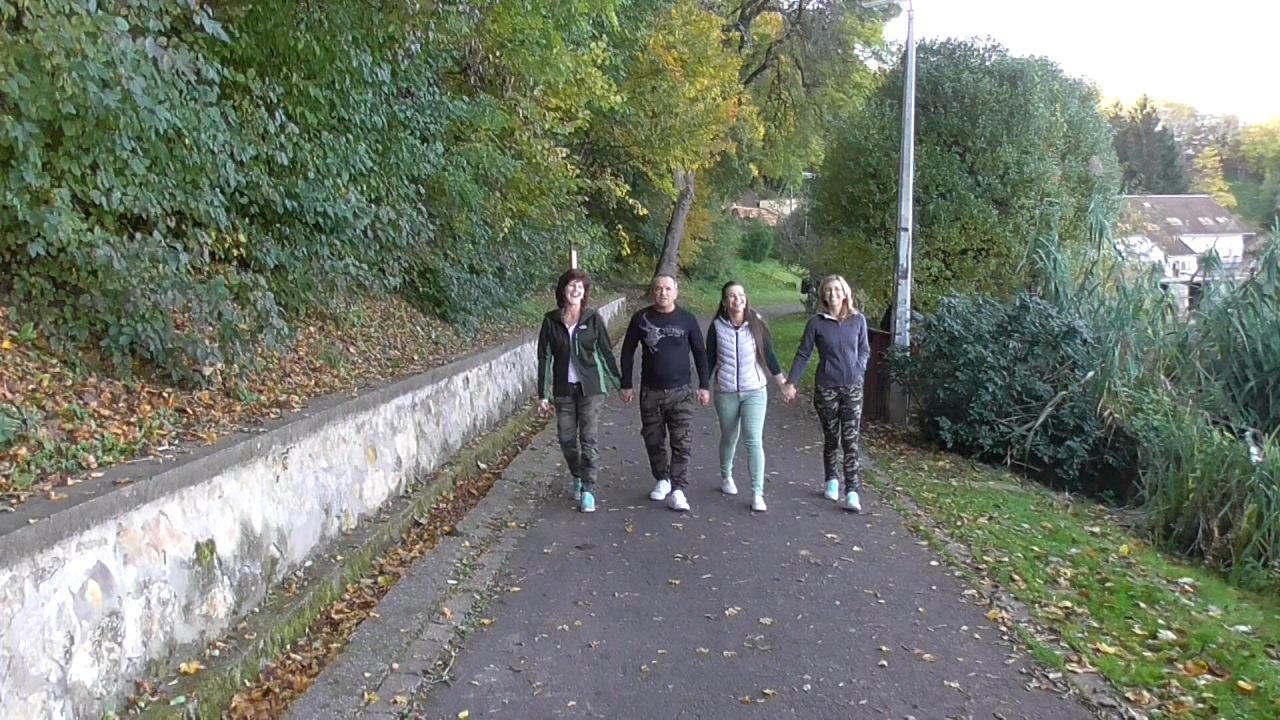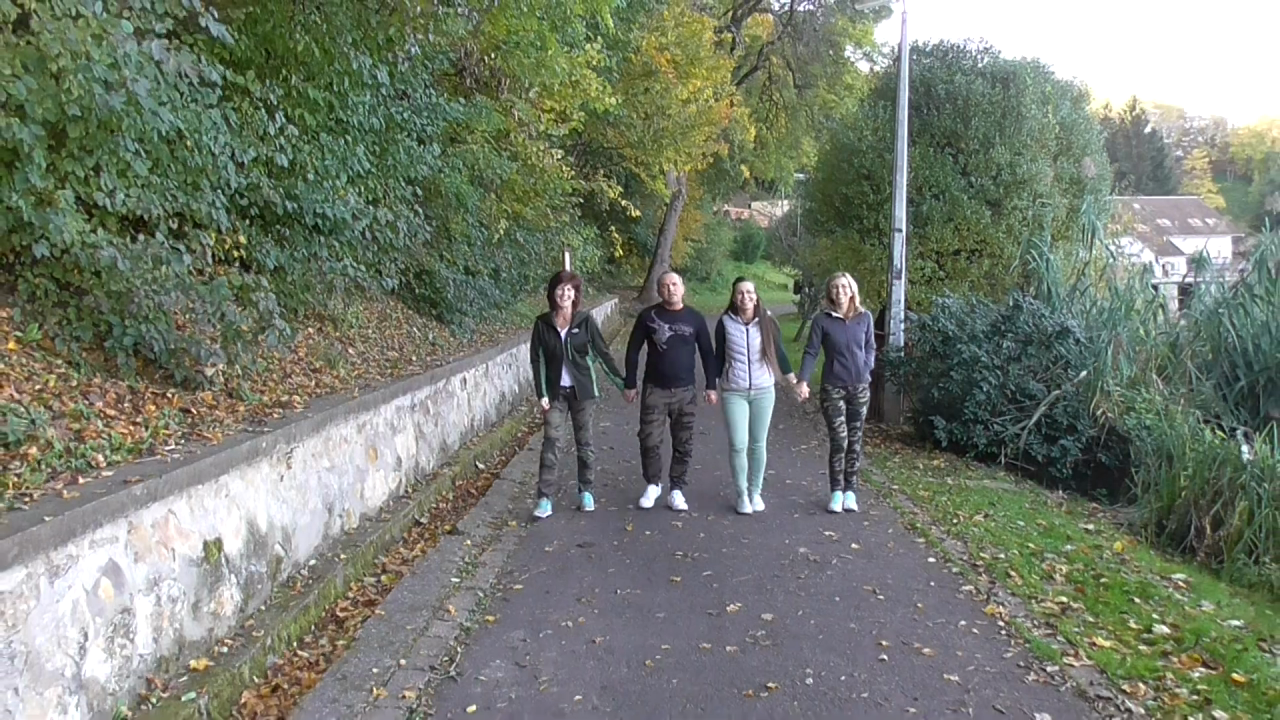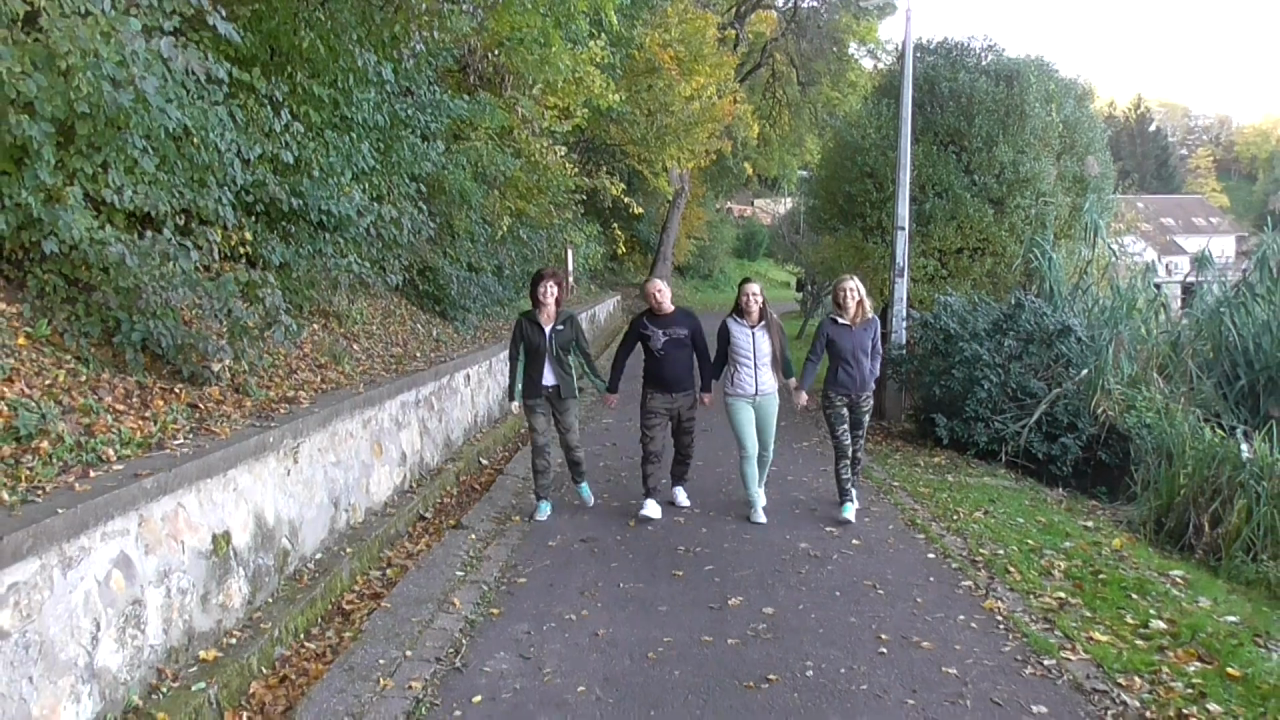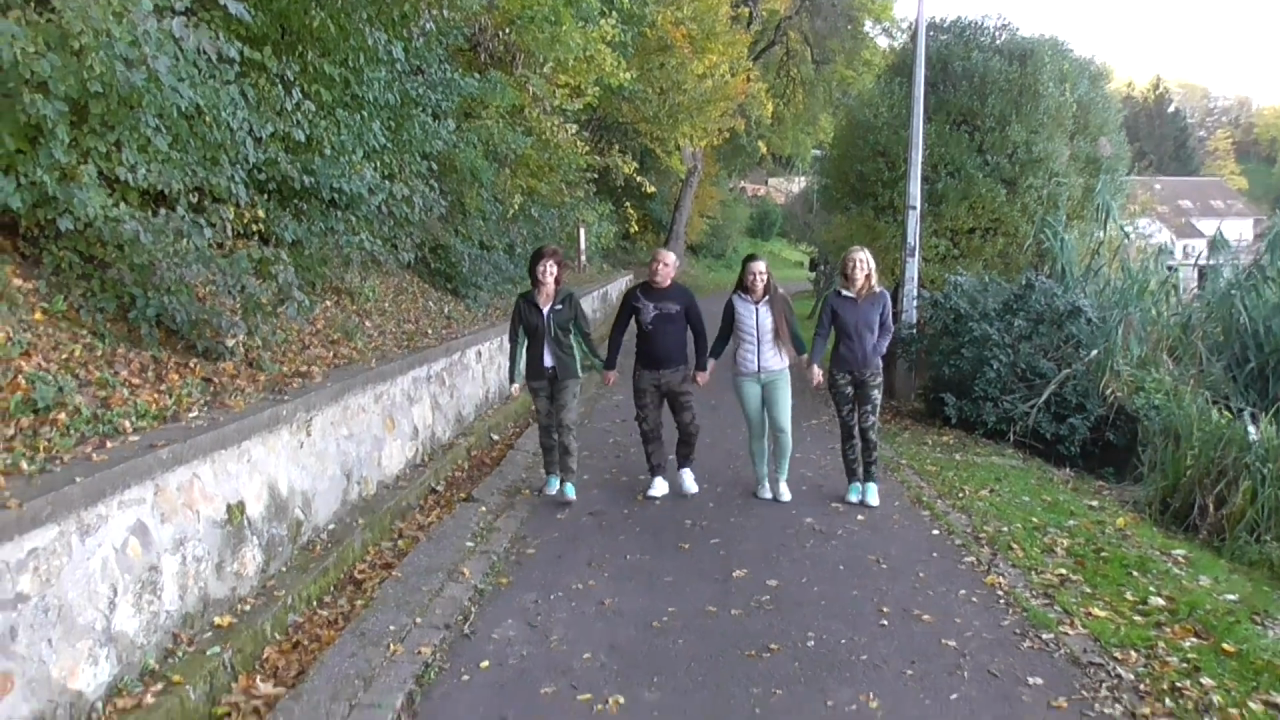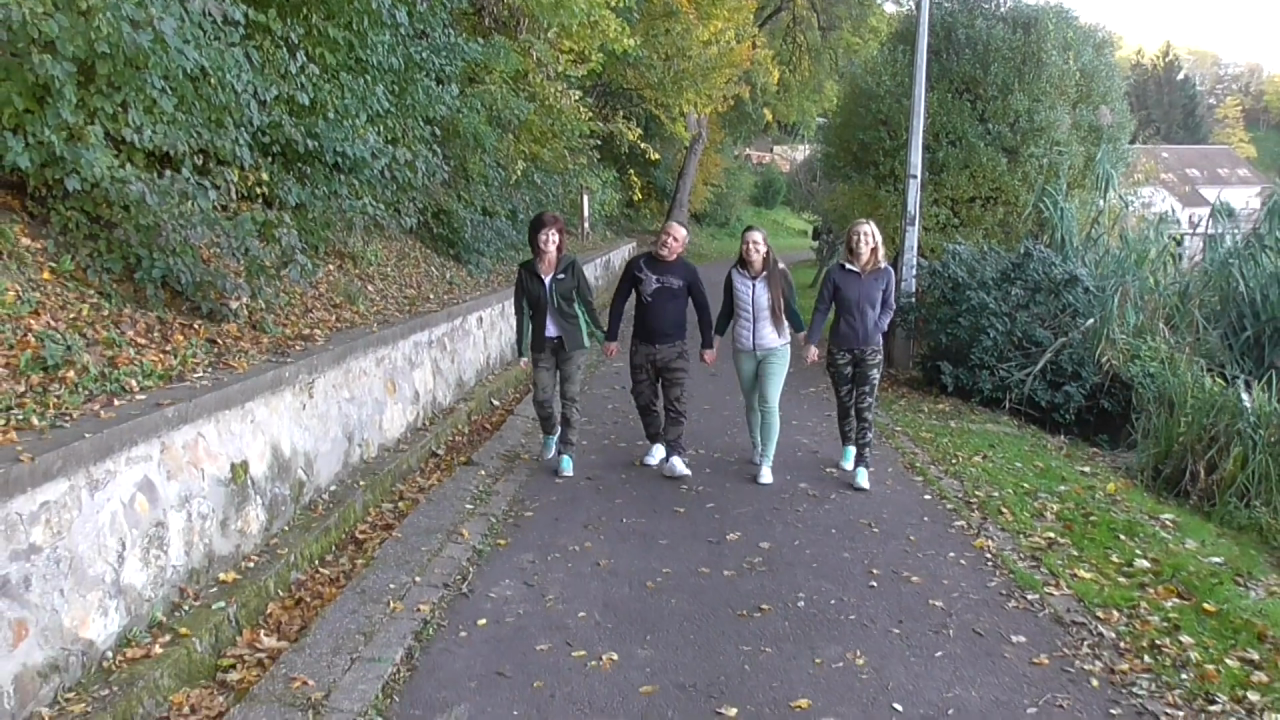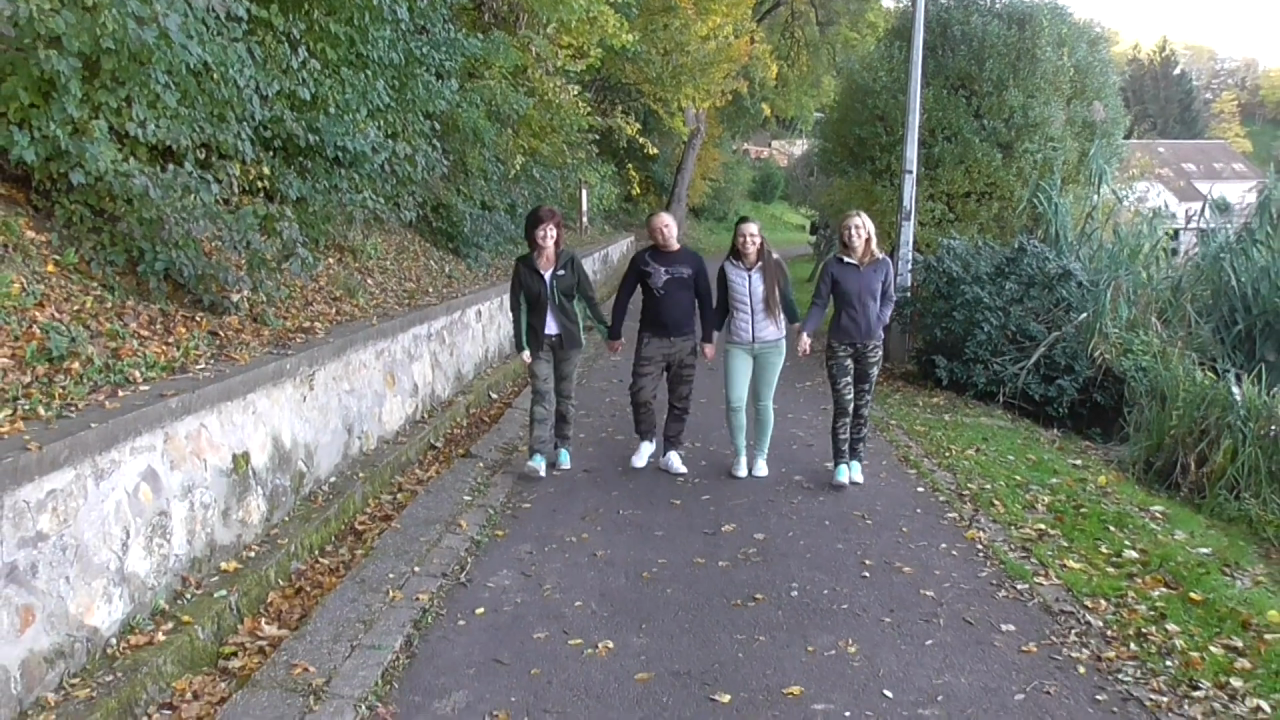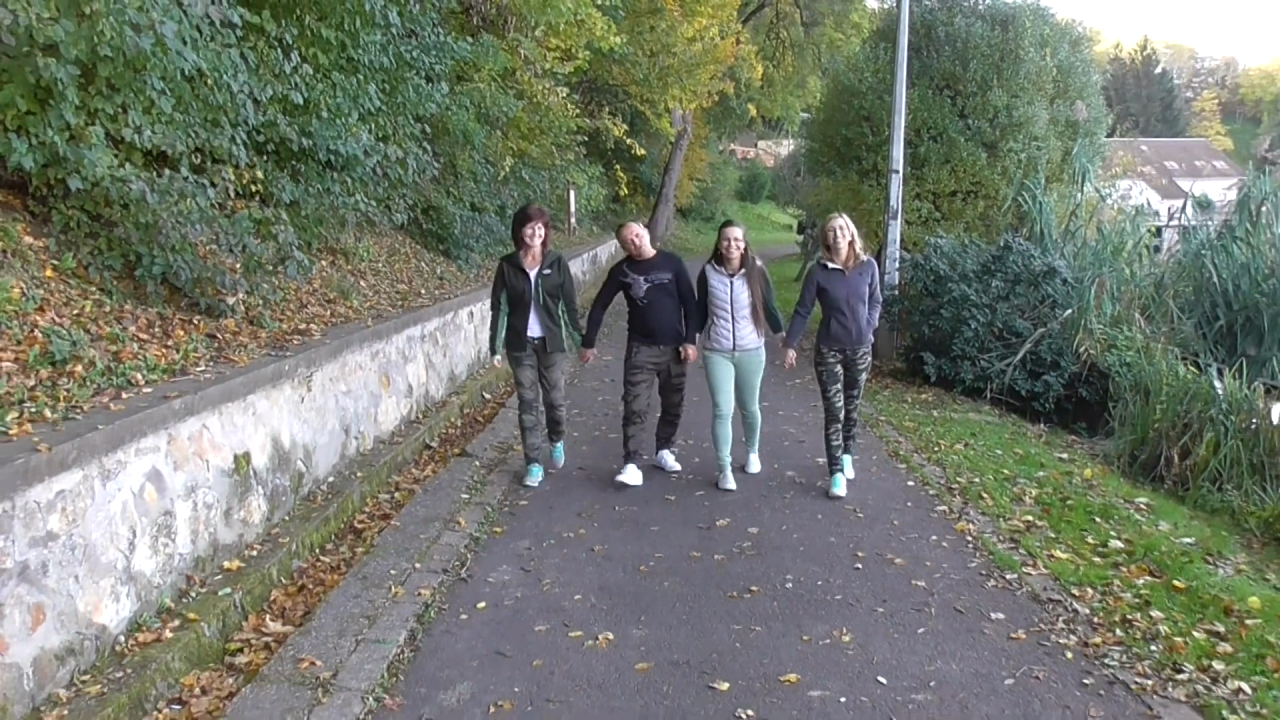
dt=0.4s
person 1, frame 1
left shoulder: (593, 319)
right shoulder: (551, 321)
left elbow: (606, 353)
right elbow: (545, 357)
left wrist: (619, 384)
right wrist: (543, 393)
left hip: (591, 388)
right hip: (563, 389)
left knee: (588, 439)
right knee: (567, 439)
left ankle: (587, 491)
right ankle: (578, 476)
person 1, frame 2
left shoulder: (585, 321)
right shoulder: (542, 324)
left elbow: (602, 353)
right elbow: (537, 360)
left wrist: (622, 383)
right wrist: (542, 393)
left hip: (582, 390)
right hip: (555, 392)
left knee: (584, 442)
right knee: (551, 442)
left ankle: (585, 491)
right ankle: (545, 500)
person 1, frame 3
left shoulder: (569, 320)
right shoulder: (525, 322)
left elbow: (584, 355)
right elbow: (516, 359)
left wrist: (602, 386)
right wrist: (513, 394)
left hip: (564, 391)
right hip: (535, 393)
left knee: (571, 442)
right knee: (540, 446)
left ankle: (581, 482)
right ankle: (543, 500)
person 1, frame 4
left shoulder: (569, 299)
right shoulder: (524, 302)
left elbow: (583, 334)
right elbow: (516, 340)
left wrist: (601, 364)
right wrist: (513, 377)
left hip: (567, 372)
right hip: (538, 374)
left knee: (566, 425)
right knee: (546, 427)
left ankle: (568, 483)
right ankle: (552, 474)
person 1, frame 5
left shoulder: (571, 266)
right shoulder: (526, 271)
left elbow: (587, 303)
right elbow: (522, 312)
left wrist: (603, 336)
right wrist: (522, 349)
left hip: (571, 342)
right hip: (542, 344)
left knee: (570, 398)
right knee: (542, 398)
left ankle: (566, 453)
right ankle: (551, 433)
person 1, frame 6
left shoulder: (570, 262)
right shoulder: (523, 266)
left elbow: (588, 298)
right elbow: (518, 307)
left wrist: (607, 331)
right wrist: (521, 344)
left hip: (568, 339)
right hip: (538, 341)
left knee: (564, 395)
right knee: (542, 395)
left ankle: (562, 447)
right ankle: (538, 456)
person 1, frame 7
left shoulder: (557, 263)
right shoulder: (507, 266)
left elbow: (570, 304)
right elbow: (499, 307)
left wrist: (580, 340)
right wrist: (495, 346)
left hip: (552, 343)
right hip: (521, 345)
left knee: (555, 400)
right knee: (528, 403)
left ankle: (556, 441)
right ankle: (533, 463)
person 2, frame 1
left shoulder: (858, 320)
right shoulder: (816, 322)
left elbow: (864, 349)
right elbow: (803, 354)
left wrist: (859, 368)
right wrist: (791, 382)
left hip: (853, 387)
right hip: (826, 387)
left knee: (851, 439)
right knee: (832, 437)
left ankle: (852, 492)
right ankle: (832, 480)
person 2, frame 2
left shoulder: (864, 317)
right shoulder: (822, 320)
right elbow: (811, 352)
left wrist: (867, 368)
right wrist: (802, 381)
left hip: (860, 387)
right hip: (832, 387)
left knee: (854, 442)
right knee: (838, 441)
left ankle: (850, 491)
right ankle: (836, 493)
person 2, frame 3
left shoulder: (872, 322)
right shoulder: (828, 325)
right elbow: (813, 358)
left wrist: (871, 375)
right wrist: (802, 389)
left hip: (863, 394)
right hip: (835, 395)
left knee: (857, 447)
right knee: (842, 449)
left ankle: (851, 488)
right ankle: (847, 502)
person 2, frame 4
left shoulder: (881, 297)
right shoulder: (833, 299)
left elbow: (887, 330)
right elbow: (821, 333)
left wrist: (877, 351)
right wrist: (814, 363)
left hip: (871, 372)
right hip: (840, 372)
left knee: (868, 427)
right knee: (848, 429)
left ankle: (870, 483)
right ankle: (854, 482)
person 2, frame 5
left shoulder: (885, 273)
right shoulder: (836, 272)
left elbow: (888, 307)
right elbow: (821, 309)
left wrist: (878, 328)
right wrist: (811, 342)
left hip: (871, 350)
right hip: (839, 348)
left knee: (864, 409)
right knee: (846, 405)
left ankle: (861, 467)
right ankle: (849, 446)
person 2, frame 6
left shoulder: (883, 265)
right shoulder: (833, 266)
left elbow: (889, 300)
right elbow: (819, 303)
left wrist: (879, 322)
right wrist: (805, 332)
left hip: (871, 344)
right hip: (840, 344)
left knee: (862, 406)
right knee: (843, 405)
left ankle: (855, 459)
right ankle: (840, 465)
person 2, frame 7
left shoulder: (868, 266)
right shoulder: (818, 272)
left elbow: (876, 301)
right elbow: (802, 311)
left wrist: (868, 326)
right wrist: (790, 345)
left hip: (860, 349)
right hip: (828, 350)
left knee: (852, 407)
right knee: (834, 412)
left ankle: (846, 454)
right ankle: (836, 473)
person 3, frame 1
left shoulder: (687, 319)
right shoulder: (641, 318)
left elbow: (699, 353)
right elbow: (628, 351)
left wrist: (703, 385)
right wrist: (625, 384)
left hip: (680, 391)
right hip: (650, 391)
left knee: (681, 443)
right knee: (653, 440)
left ankle: (677, 491)
right ankle: (663, 480)
person 3, frame 2
left shoulder: (695, 318)
right shoulder: (648, 316)
left elbow: (707, 353)
right elbow: (633, 350)
left wrist: (711, 386)
right wrist: (630, 384)
left hip: (685, 392)
right hip: (655, 390)
left knee: (683, 445)
right knee: (649, 442)
left ankle: (676, 490)
right ankle: (652, 485)
person 3, frame 3
left shoulder: (688, 318)
right shoulder: (641, 322)
left elbow: (702, 354)
right elbow: (622, 355)
left wrist: (705, 388)
right wrist: (612, 389)
left hip: (685, 395)
right hip: (654, 396)
left knee: (685, 446)
right knee: (652, 449)
left ankle: (678, 486)
right ankle: (651, 501)
person 3, frame 4
left shoulder: (684, 296)
right shoulder: (634, 295)
left elbow: (699, 332)
right elbow: (618, 330)
left wrist: (701, 367)
right wrist: (610, 365)
left hip: (677, 372)
right hip: (645, 373)
left knee: (688, 425)
right knee: (649, 429)
left ankle: (685, 469)
right ankle: (658, 478)
person 3, frame 5
left shoulder: (687, 271)
right shoulder: (637, 264)
left elbow: (702, 308)
right elbow: (619, 300)
left wrist: (707, 344)
right wrist: (611, 337)
left hip: (674, 348)
right hip: (641, 346)
left knee: (675, 404)
right knee: (645, 401)
left ankle: (673, 458)
right ankle: (657, 444)
person 3, frame 6
left shoulder: (693, 260)
right shoulder: (642, 260)
left elbow: (706, 300)
right elbow: (623, 296)
left wrist: (708, 338)
right wrist: (615, 334)
left hip: (686, 342)
right hip: (651, 340)
left knee: (680, 402)
right knee: (641, 396)
left ankle: (671, 453)
right ankle: (646, 440)
person 3, frame 7
left shoulder: (672, 262)
right shoulder: (621, 271)
left elbow: (689, 302)
right elbow: (600, 306)
left wrist: (690, 340)
right wrist: (588, 343)
left hip: (672, 348)
right hip: (640, 349)
left knee: (673, 405)
right knee: (635, 408)
left ankle: (663, 451)
right ankle: (632, 465)
person 4, frame 1
left shoulder: (757, 324)
right shoulder: (717, 326)
left elbow: (769, 355)
right elbow: (710, 358)
left wrist: (783, 383)
left hip: (755, 392)
right hip: (725, 393)
left knee: (753, 440)
right knee: (728, 438)
left ankle: (757, 494)
right ankle: (726, 476)
person 4, frame 2
left shoulder: (767, 321)
right shoulder: (725, 322)
left elbow: (779, 353)
right elbow: (719, 356)
left wrist: (795, 382)
left hip: (763, 392)
right hip: (733, 392)
left knee: (758, 444)
right knee: (738, 444)
left ankle: (756, 492)
right ankle: (742, 495)
person 4, frame 3
left shoulder: (773, 325)
right shoulder: (729, 325)
left elbow: (783, 358)
right elbow: (720, 358)
left wrist: (796, 388)
left hip: (768, 397)
right hip: (737, 398)
left knee: (765, 450)
right knee: (749, 450)
left ankle: (759, 486)
right ankle: (755, 506)
person 4, frame 4
left shoulder: (779, 299)
right shoulder: (735, 302)
left elbow: (793, 333)
right elbow: (723, 336)
right wrist: (708, 367)
left hip: (777, 374)
right hip: (745, 376)
left knee: (782, 428)
right knee: (757, 430)
left ankle: (781, 481)
right ankle: (762, 482)
person 4, frame 5
left shoulder: (779, 274)
right shoulder: (733, 276)
left elbow: (791, 309)
right elbow: (726, 312)
right wrist: (714, 343)
left hip: (776, 351)
right hip: (743, 351)
left knee: (769, 406)
right knee: (751, 404)
left ankle: (765, 464)
right ankle: (758, 446)
person 4, frame 6
left shoulder: (774, 265)
right shoulder: (727, 269)
left elbow: (787, 300)
right elbow: (721, 306)
left hip: (771, 344)
right hip: (737, 346)
left knee: (763, 402)
right knee: (735, 402)
left ankle: (761, 456)
right ankle: (739, 457)
person 4, frame 7
left shoulder: (757, 272)
right shoulder: (707, 273)
left elbow: (769, 307)
right elbow: (701, 310)
left hip: (751, 352)
right hip: (717, 353)
left knee: (750, 409)
right knee: (722, 410)
left ankle: (752, 451)
right ankle: (725, 470)
